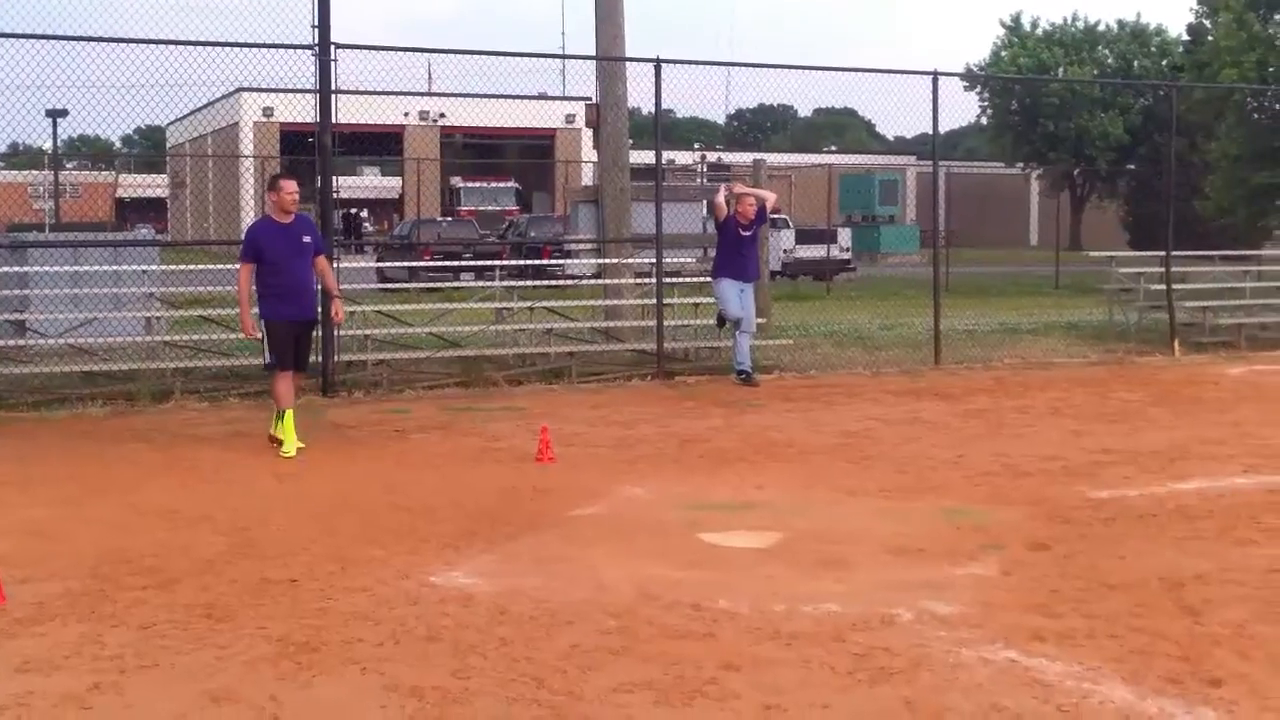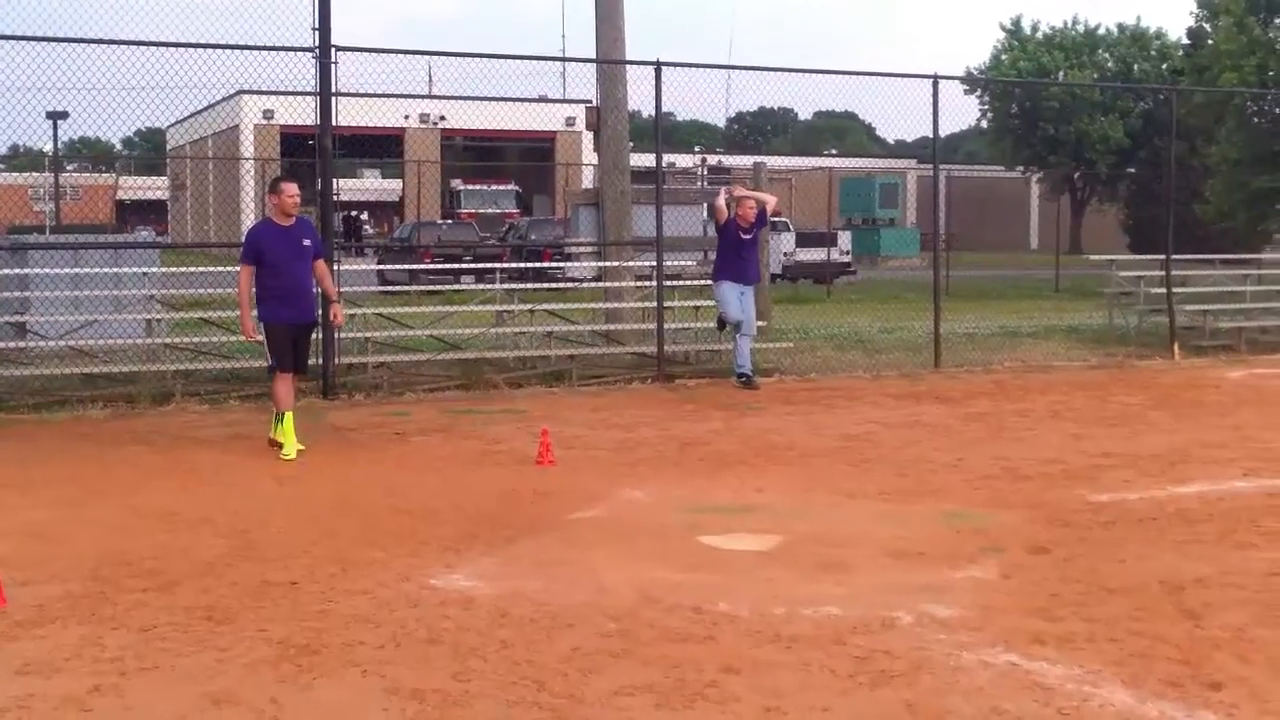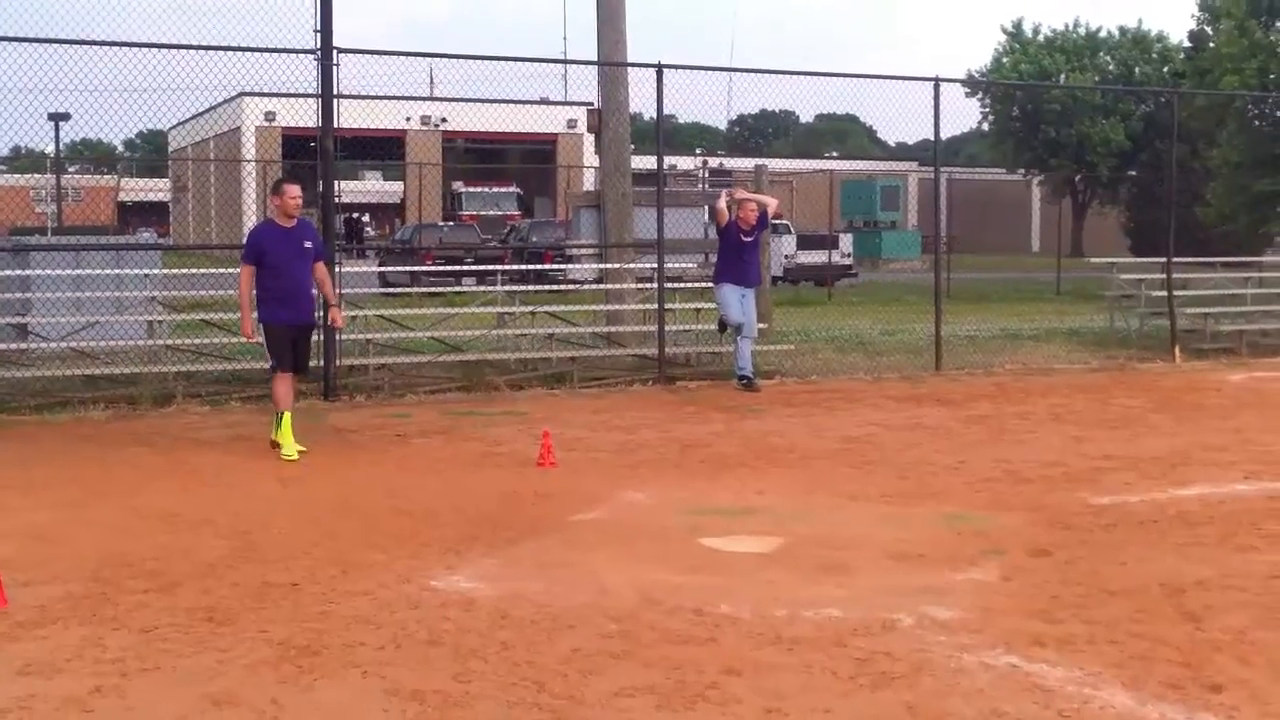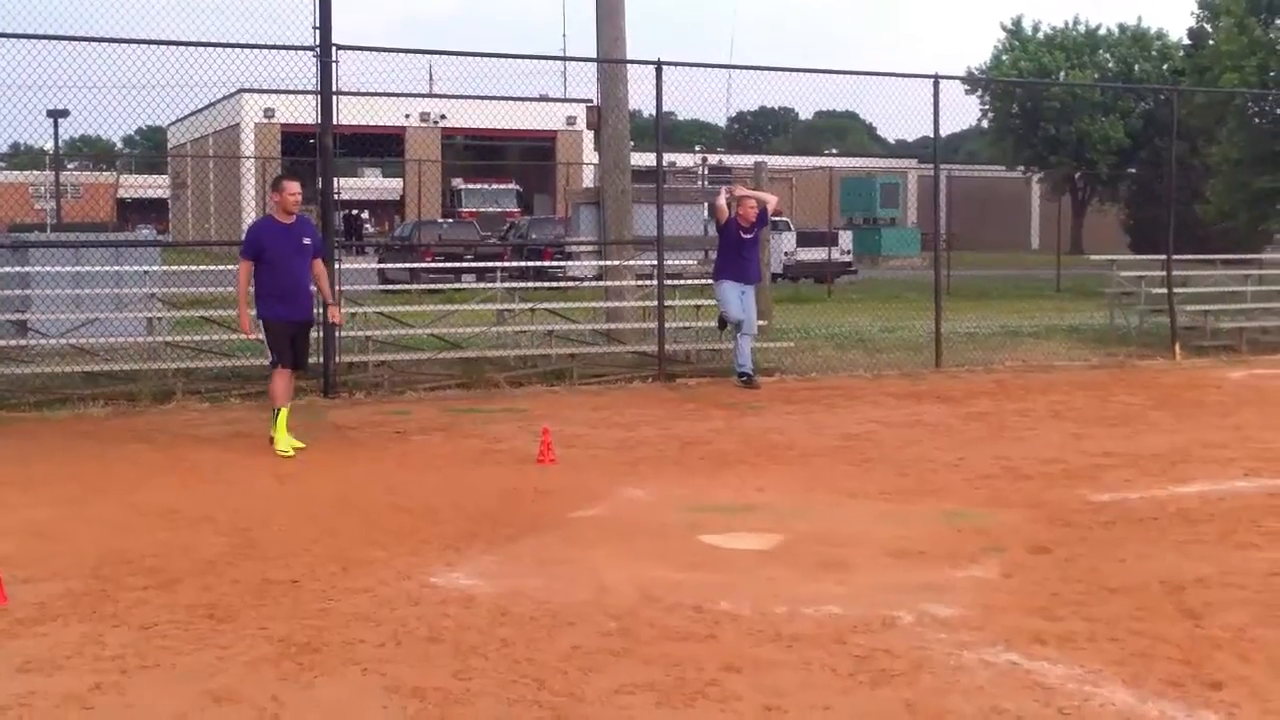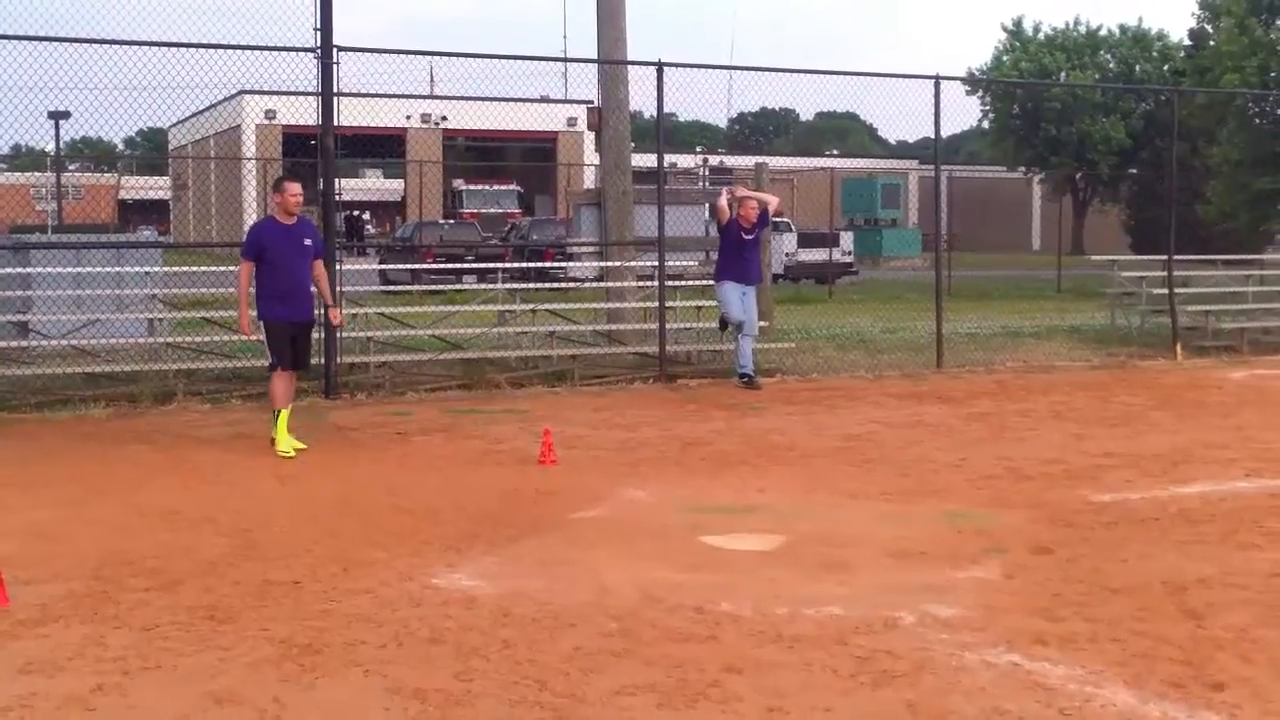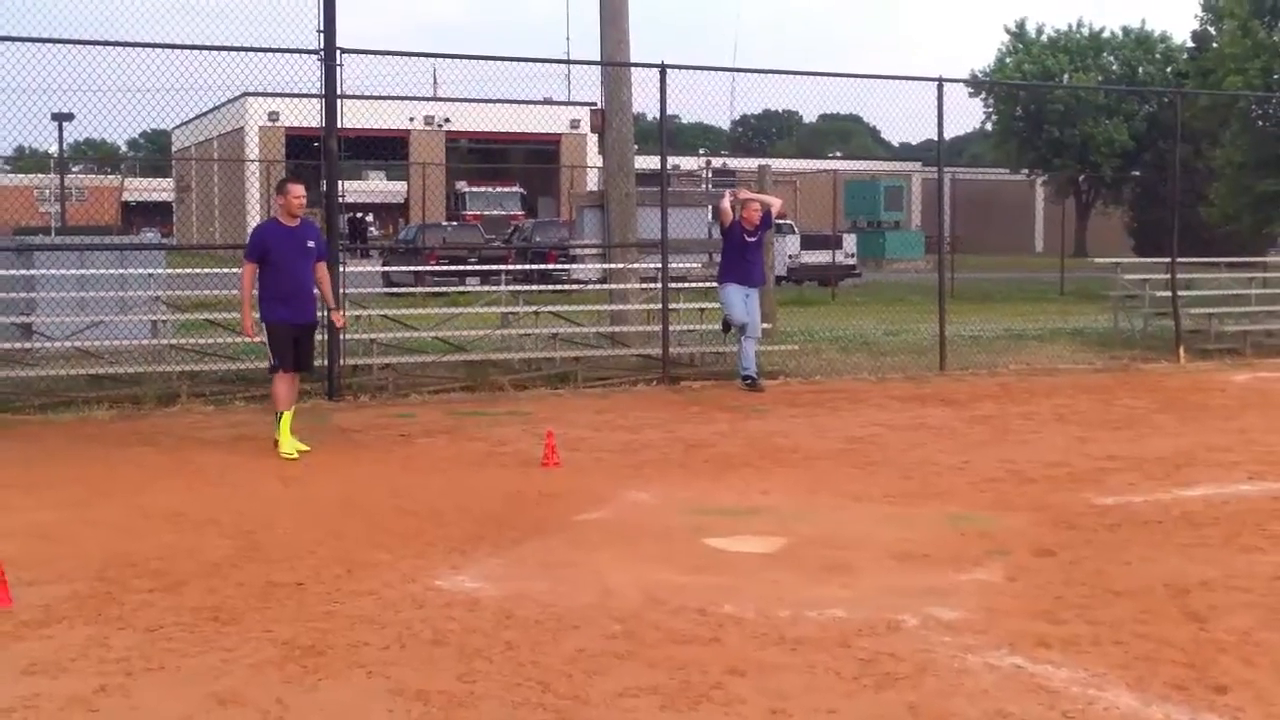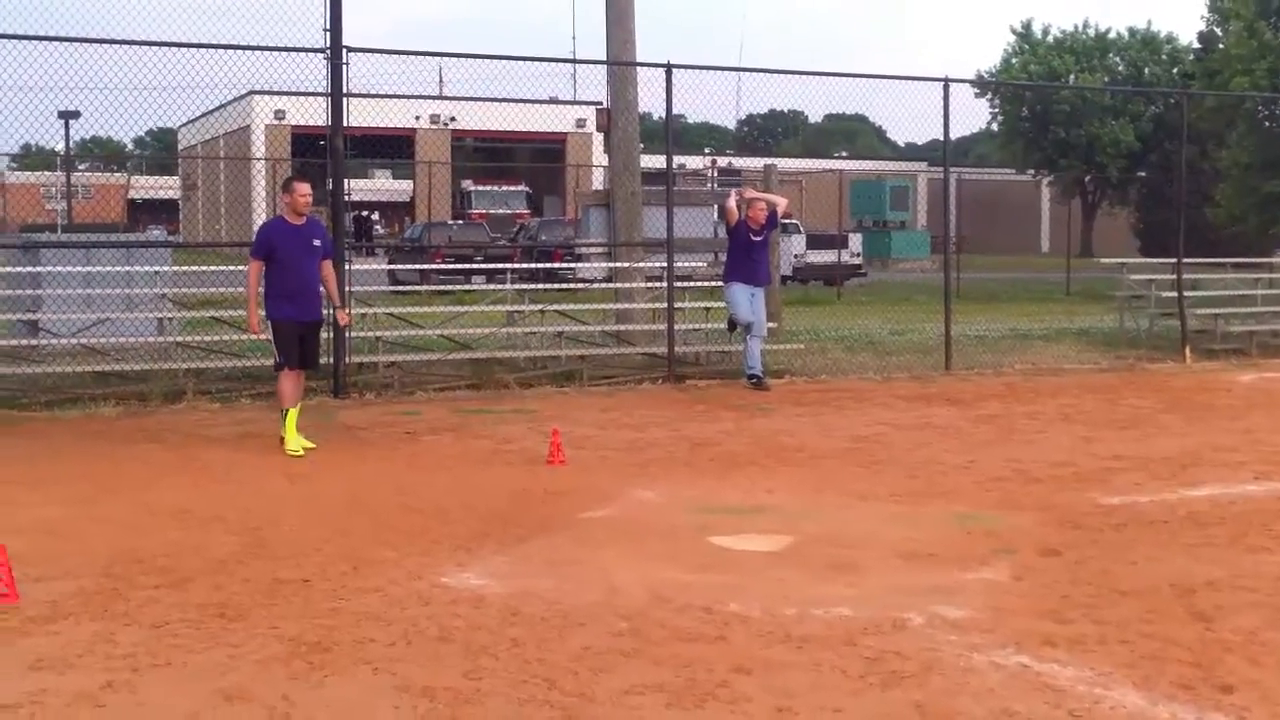
dt=0.1s
person 1, frame 1
left shoulder: (307, 225)
right shoulder: (258, 230)
left elbow: (321, 264)
right elbow: (245, 273)
left wrist: (335, 296)
right wrist: (245, 314)
left hip: (306, 314)
right hip: (275, 315)
left knee: (296, 372)
right knee: (283, 371)
left ankle: (277, 427)
right ankle: (289, 433)
person 1, frame 2
left shoulder: (308, 229)
right shoulder: (259, 233)
left elbow: (320, 268)
right elbow: (246, 275)
left wrist: (334, 301)
right wrist: (245, 315)
left hip: (305, 317)
right hip: (274, 317)
left knee: (294, 374)
right knee: (282, 373)
left ankle: (277, 431)
right ankle: (288, 437)
person 1, frame 3
left shoulder: (309, 231)
right shoulder: (260, 233)
left elbow: (319, 271)
right elbow: (247, 275)
left wrist: (332, 305)
right wrist: (245, 316)
left hip: (304, 318)
right hip: (274, 318)
left knee: (294, 375)
right knee: (282, 373)
left ankle: (278, 432)
right ankle: (286, 437)
person 1, frame 4
left shoulder: (308, 228)
right shoulder: (259, 230)
left elbow: (318, 268)
right elbow: (244, 270)
left wrist: (330, 302)
right wrist: (243, 310)
left hip: (303, 314)
right hip: (273, 314)
left knee: (292, 370)
right knee: (281, 368)
left ankle: (279, 430)
right ankle: (280, 434)
person 1, frame 5
left shoulder: (309, 229)
right shoulder: (261, 230)
left elbow: (318, 270)
right elbow: (246, 271)
left wrist: (330, 305)
right wrist: (243, 311)
left hip: (304, 315)
right hip: (274, 316)
left knee: (292, 371)
right knee: (281, 370)
left ankle: (280, 430)
right ankle: (281, 434)
person 1, frame 6
left shoulder: (312, 231)
right shoulder: (264, 232)
left elbow: (321, 272)
right elbow: (249, 272)
left wrist: (332, 307)
right wrist: (246, 313)
left hip: (306, 317)
right hip: (277, 317)
left knee: (295, 373)
right knee: (282, 372)
left ankle: (285, 432)
right ankle: (283, 435)
person 1, frame 7
left shoulder: (318, 229)
right shoulder: (270, 230)
left elbow: (327, 270)
right elbow: (255, 270)
left wrist: (338, 306)
right wrist: (252, 310)
left hip: (312, 315)
right hip: (282, 315)
left knee: (301, 370)
right knee: (288, 370)
left ankle: (291, 428)
right ankle: (289, 432)
person 2, frame 1
left shoulder: (755, 222)
right shoulder: (728, 222)
left elbow: (772, 197)
right elbow: (718, 202)
left wrist: (745, 190)
right wrist: (722, 191)
left hip: (747, 282)
right hip: (725, 279)
left knee: (746, 327)
right knee: (735, 314)
left ankle: (743, 370)
right ankle: (724, 314)
person 2, frame 2
left shoulder: (756, 225)
right shoulder: (728, 225)
left elbow: (772, 200)
right elbow: (719, 205)
left wrist: (745, 193)
right wrist: (723, 194)
left hip: (748, 285)
right hip: (726, 282)
left knee: (746, 330)
right knee: (735, 317)
left ankle: (743, 373)
right ankle: (724, 317)
person 2, frame 3
left shoulder: (757, 227)
right shoulder: (729, 228)
left elbow: (773, 203)
right elbow: (720, 208)
left wrist: (746, 195)
right wrist: (724, 196)
left hip: (749, 287)
right hip: (727, 284)
left knee: (748, 332)
right knee: (736, 319)
left ankle: (744, 376)
right ankle: (725, 319)
person 2, frame 4
left shoulder: (757, 224)
right shoulder: (729, 225)
left elbow: (773, 200)
right elbow: (720, 205)
left wrist: (746, 192)
right wrist: (724, 194)
left hip: (748, 284)
right hip: (726, 281)
left knee: (747, 329)
right knee: (736, 316)
left ankle: (744, 373)
right ankle: (725, 316)
person 2, frame 5
left shoulder: (757, 225)
right shoulder: (730, 226)
left elbow: (774, 201)
right elbow: (721, 206)
left wrist: (747, 193)
right wrist: (725, 194)
left hip: (749, 285)
right hip: (727, 282)
left knee: (749, 330)
right knee: (737, 317)
left ankle: (745, 373)
right ankle: (726, 317)
person 2, frame 6
left shoulder: (760, 227)
right shoulder: (733, 228)
left elbow: (777, 203)
right elbow: (724, 207)
left wrist: (750, 195)
right wrist: (728, 197)
left hip: (752, 287)
right hip: (731, 284)
left knee: (752, 332)
right knee: (740, 319)
left ankle: (748, 376)
right ankle: (729, 319)
person 2, frame 7
left shoulder: (766, 226)
right shoulder: (738, 227)
left elbow: (783, 203)
right elbow: (729, 207)
left wrist: (756, 195)
right wrist: (733, 196)
left hip: (758, 286)
right hip: (736, 283)
left knee: (757, 331)
right knee: (745, 318)
left ankle: (754, 374)
right ankle: (735, 318)
